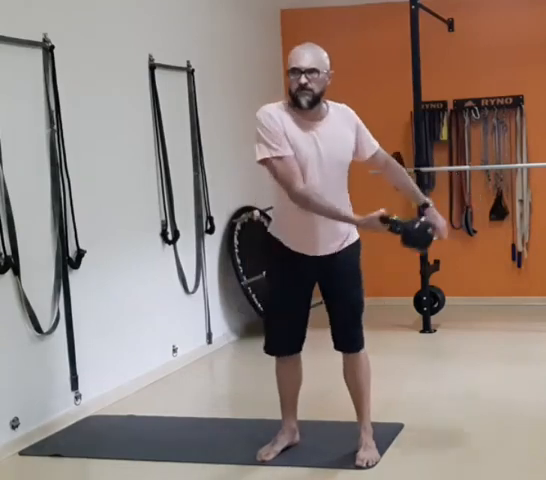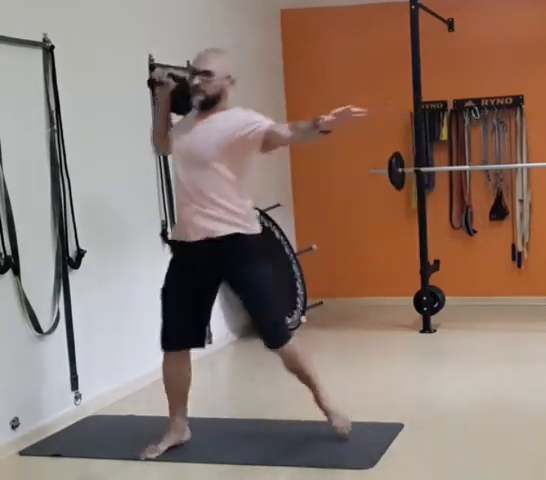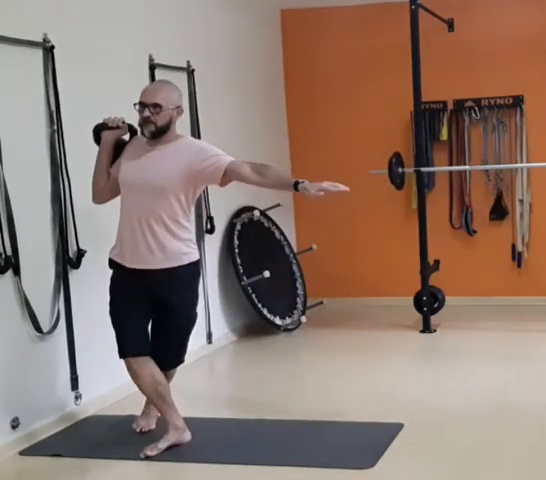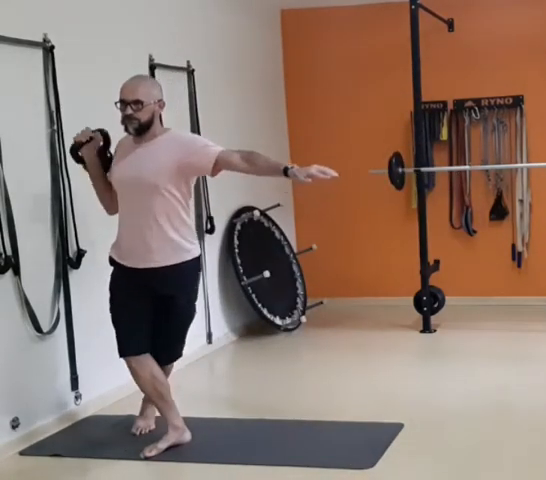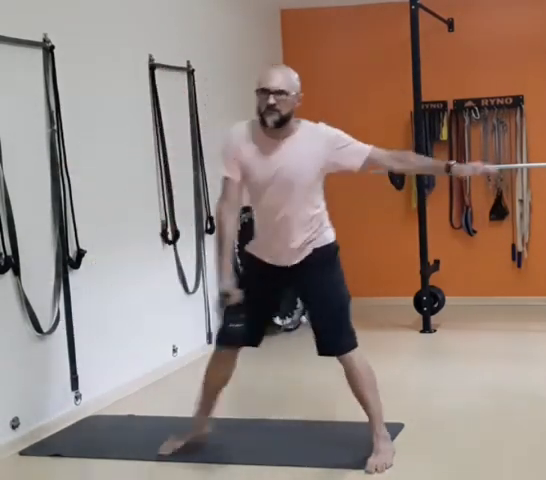
dt=1s
person 1, frame 1
left shoulder: (345, 117)
right shoulder: (270, 118)
left elbow: (386, 164)
right elbow: (296, 189)
left wrist: (427, 205)
right wrist: (356, 220)
left hip: (340, 249)
right hip: (289, 250)
left knee: (352, 344)
right knee: (285, 346)
left ankle: (366, 434)
right ankle: (288, 429)
person 1, frame 2
left shoulder: (242, 123)
right shoulder: (188, 120)
left elbow: (283, 133)
right elbow: (161, 143)
left wrist: (321, 125)
right wrist: (163, 98)
left hip: (237, 242)
right hip: (188, 246)
left knee: (275, 332)
right knee: (174, 343)
left ankle: (322, 399)
right ankle: (178, 427)
person 1, frame 3
left shoulder: (194, 152)
right shoulder: (132, 149)
left elbow: (249, 171)
right elbow: (99, 195)
left wrist: (300, 185)
right wrist: (106, 144)
left hip: (176, 269)
right hip: (127, 269)
left knee: (167, 355)
right knee: (134, 354)
left ankle: (154, 406)
right ankle: (176, 426)
person 1, frame 4
left shoulder: (183, 145)
right shoulder: (123, 148)
left elbow: (239, 159)
right elbow: (112, 204)
left wrist: (290, 170)
right wrist: (91, 158)
left hip: (176, 266)
right hip: (128, 268)
left knee: (165, 352)
right knee: (135, 352)
left ankle: (150, 406)
right ankle: (176, 427)
person 1, frame 5
left shoulder: (320, 138)
right shoulder: (234, 139)
left elbow: (385, 159)
right elbow: (228, 208)
left wrist: (450, 167)
right wrist: (225, 274)
left hip: (315, 254)
right hip: (261, 258)
left knee: (344, 350)
right knee: (228, 343)
left ankle: (380, 436)
right ankle: (200, 426)
